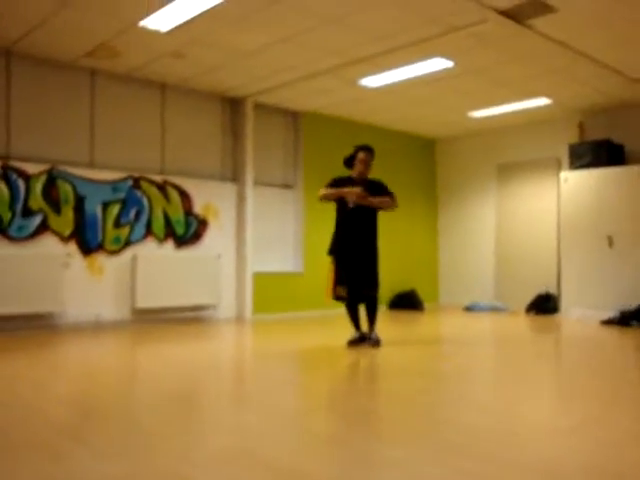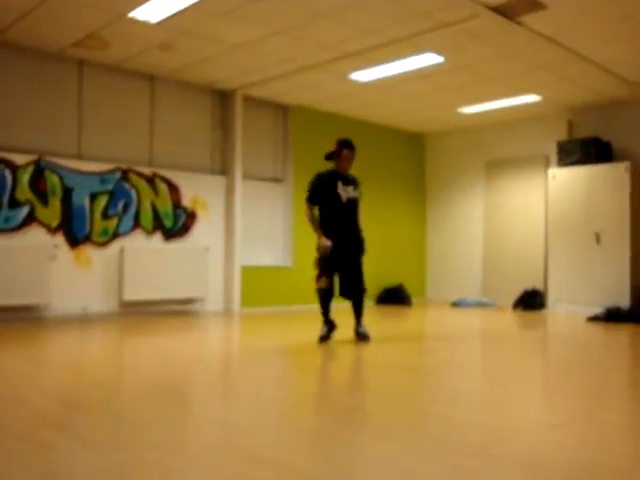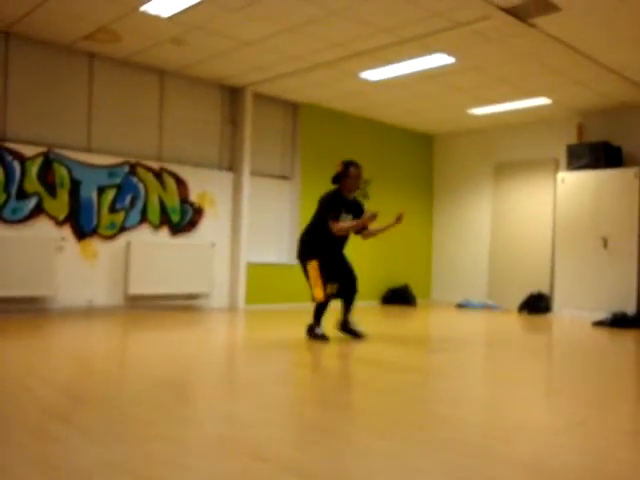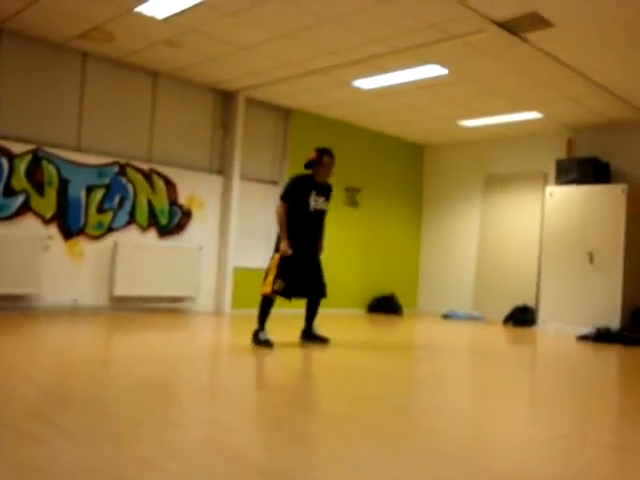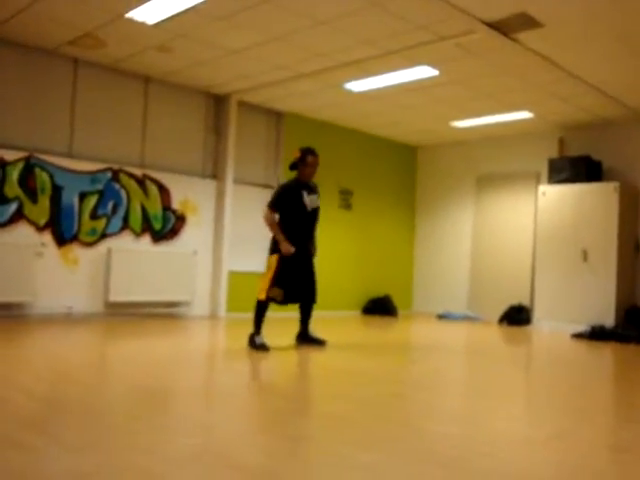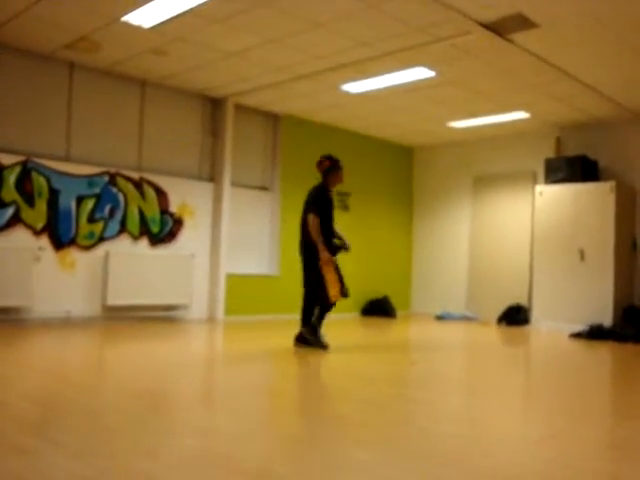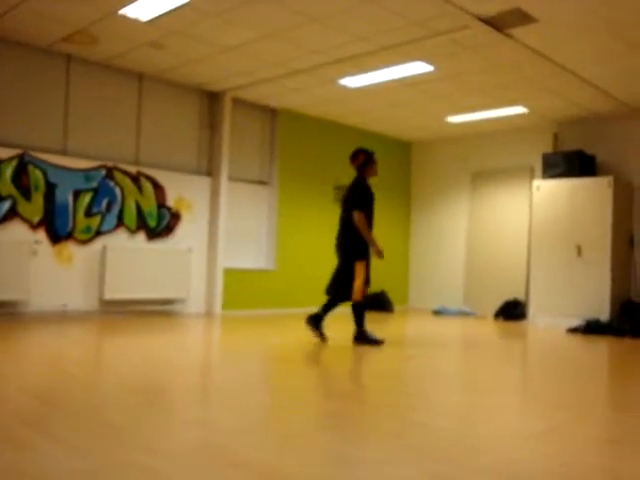
dt=0.5s
person 1, frame 1
left shoulder: (376, 186)
right shoulder: (341, 183)
left elbow: (393, 203)
right elbow: (322, 195)
left wrist: (372, 201)
right wrist: (347, 192)
left hip: (367, 248)
right hip: (343, 248)
left knee: (369, 291)
right knee: (346, 292)
left ankle: (372, 331)
right ankle: (358, 332)
person 1, frame 2
left shoulder: (353, 182)
right shoulder: (323, 179)
right elbow: (311, 210)
left wrist: (360, 236)
right wrist: (320, 237)
left hip: (352, 242)
right hip: (330, 242)
left knee: (356, 286)
right knee: (324, 284)
left ankle: (359, 326)
right ankle: (327, 322)
person 1, frame 3
left shoulder: (356, 205)
right shoulder: (330, 200)
left elbow: (362, 232)
right elbow: (335, 227)
left wrist: (390, 225)
right wrist: (360, 222)
left hip: (334, 251)
right hip: (312, 250)
left knee: (349, 282)
right knee: (327, 288)
left ankle: (346, 321)
right ankle: (315, 326)
person 1, frame 4
left shoulder: (327, 189)
right shoulder: (298, 182)
right elbow: (281, 209)
left wrist: (320, 242)
right wrist: (283, 239)
left hip: (310, 247)
right hip: (290, 244)
left knee: (317, 289)
right knee: (274, 286)
left ankle: (308, 331)
right ankle: (260, 331)
person 1, frame 5
left shoulder: (313, 189)
right shoulder: (288, 189)
right elbow: (269, 215)
left wrist: (312, 244)
right wrist: (282, 242)
left hip: (304, 248)
right hip: (285, 247)
left knee: (308, 292)
right knee: (270, 290)
left ankle: (304, 333)
right ankle: (256, 334)
person 1, frame 6
left shoulder: (325, 193)
right shoulder: (320, 193)
right elbow: (312, 220)
left wrist: (339, 239)
right wrist: (322, 249)
left hip: (318, 249)
right hip: (315, 250)
left knee: (313, 292)
left ankle: (305, 334)
right ankle: (312, 328)
person 1, frame 7
left shoulder: (355, 187)
right shoulder: (362, 187)
right elbow: (358, 217)
left wrist: (368, 243)
right wrist: (374, 244)
left hip: (347, 243)
right hip: (355, 245)
left knee: (343, 287)
right knee: (358, 288)
left ankle: (318, 317)
right ankle: (360, 332)
